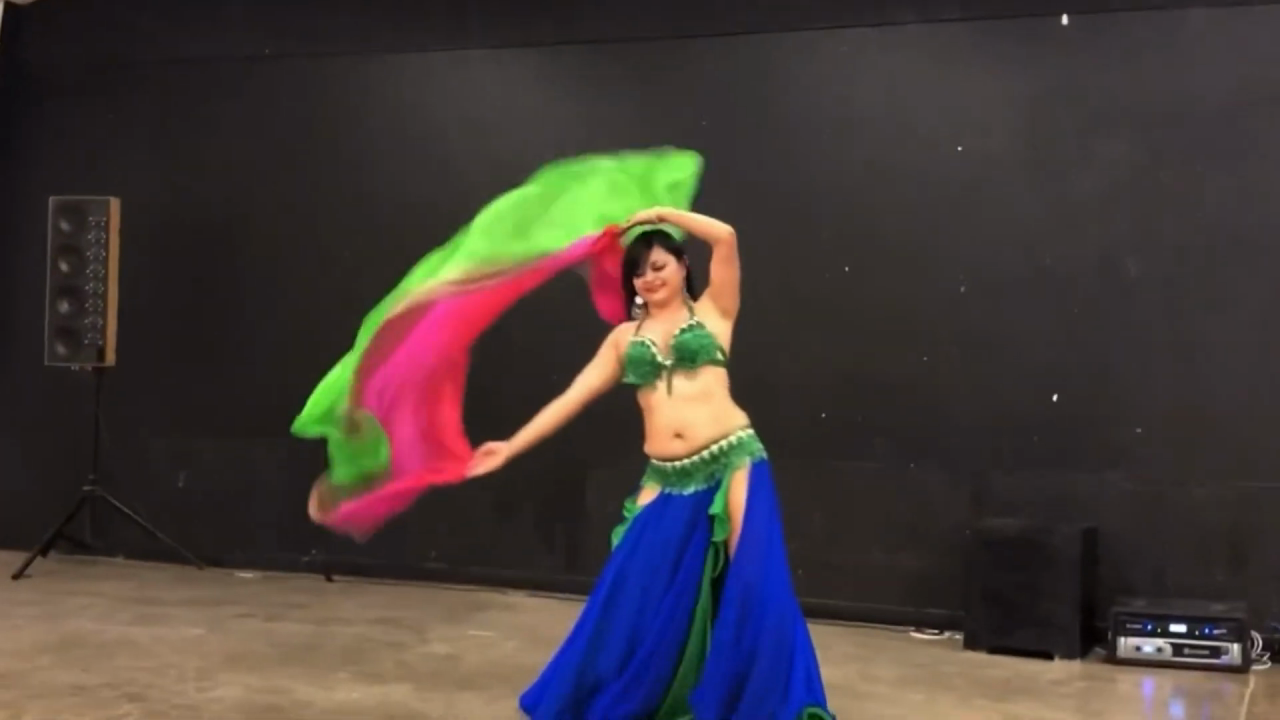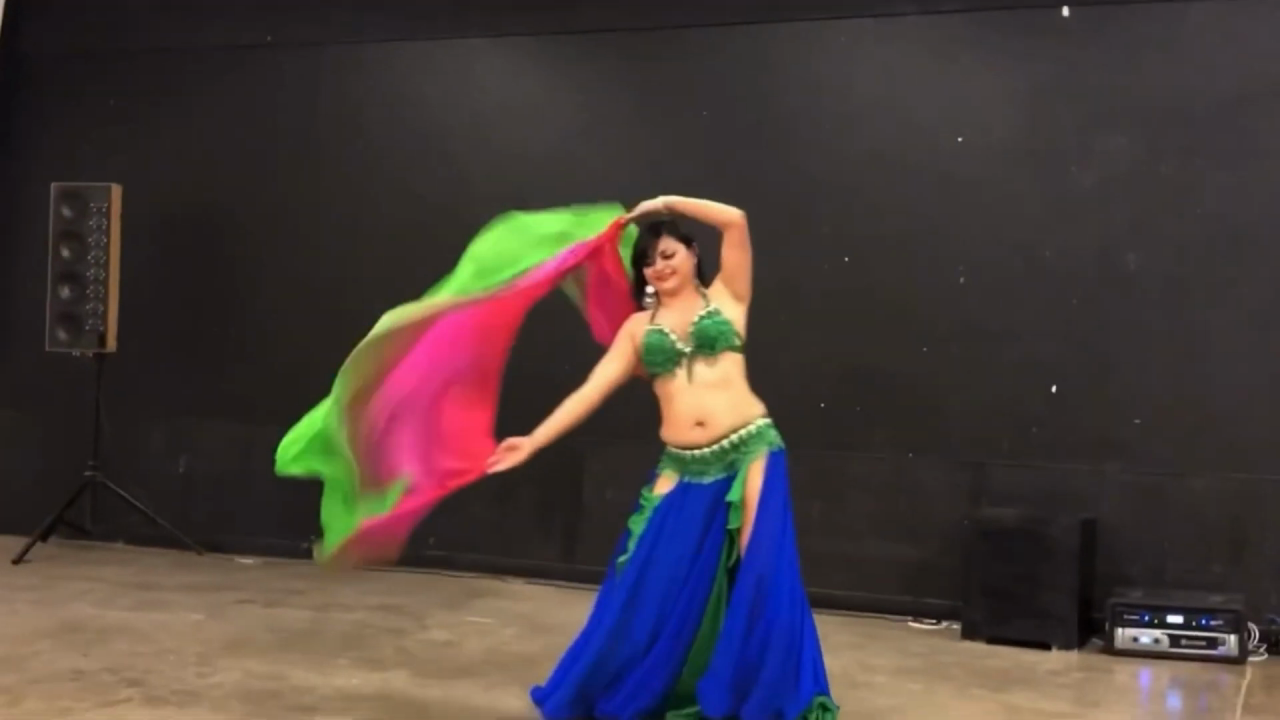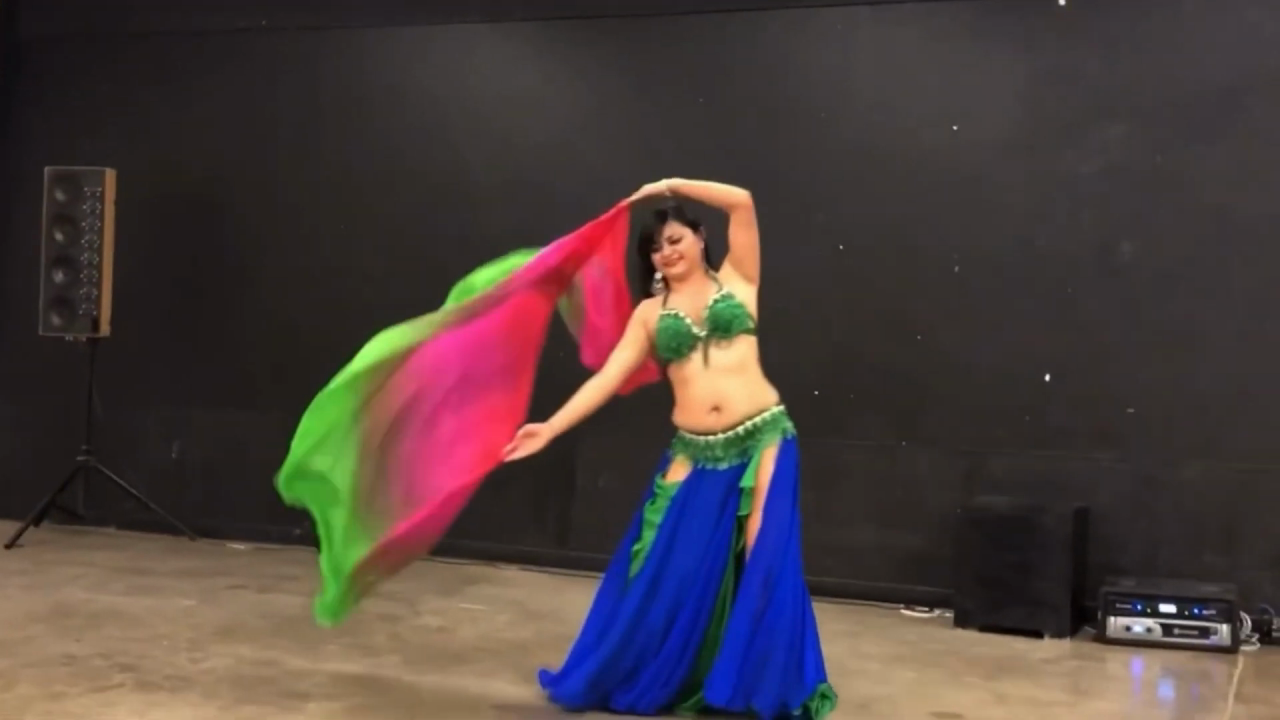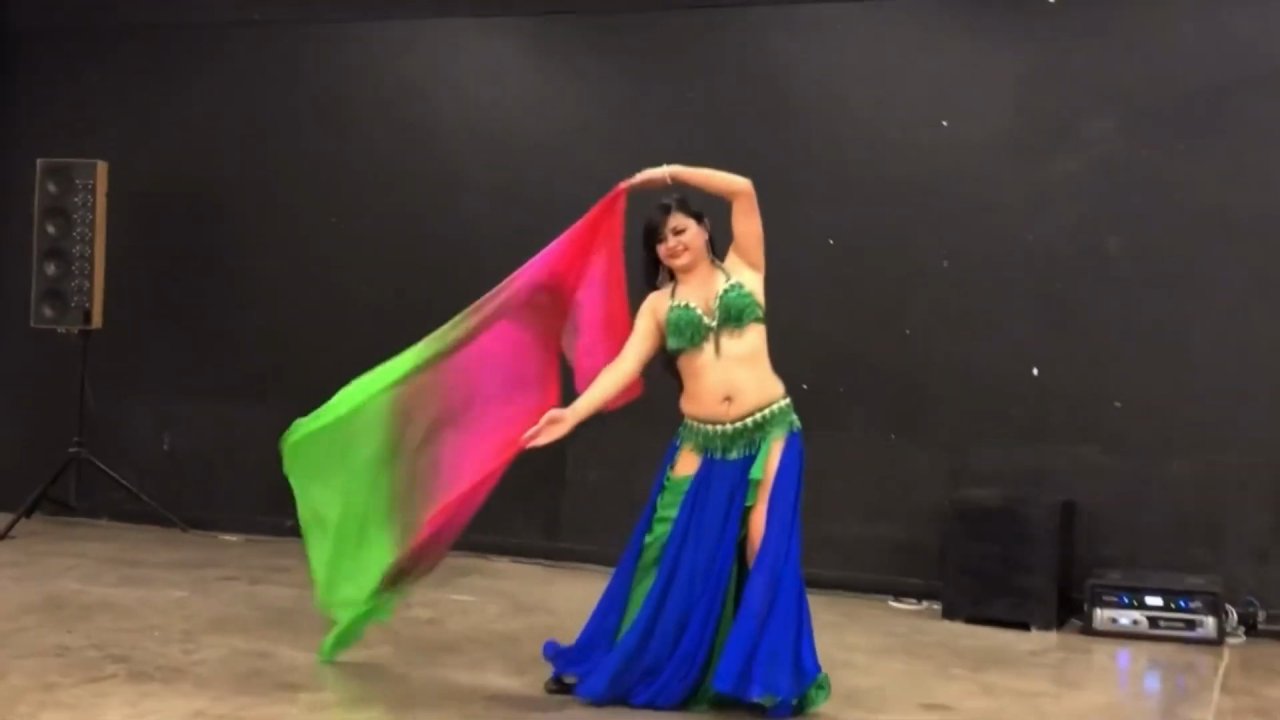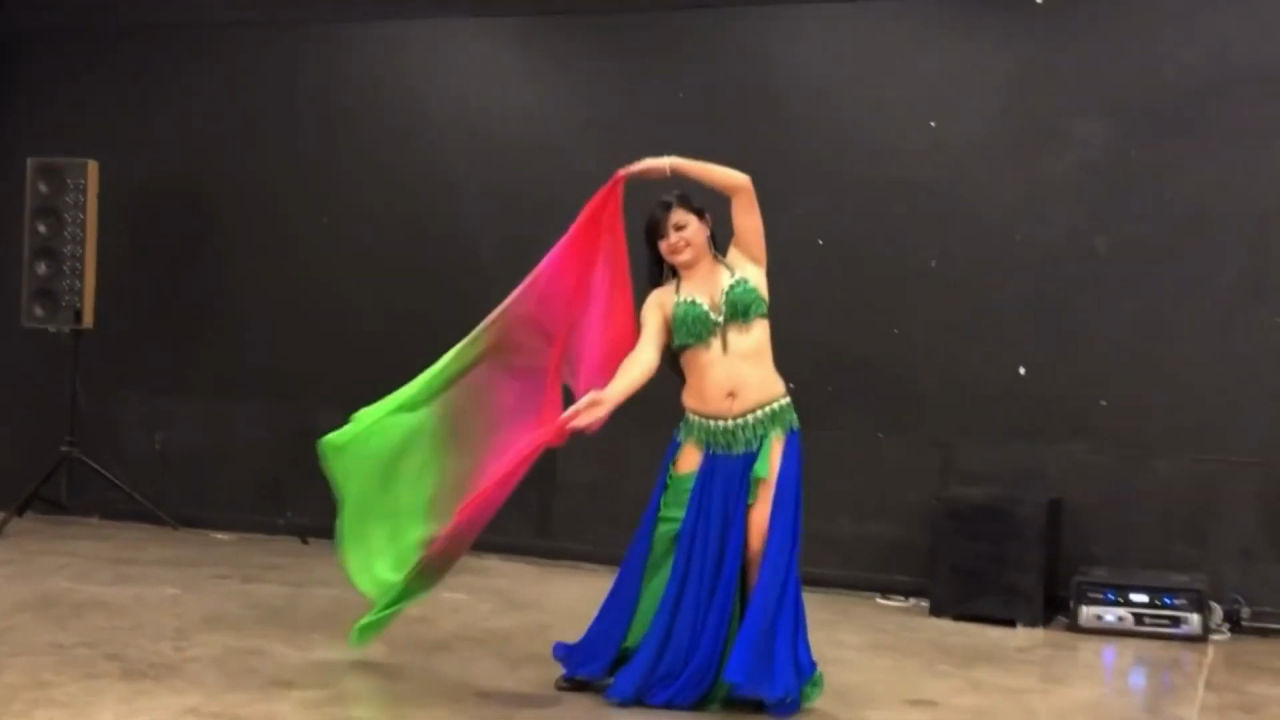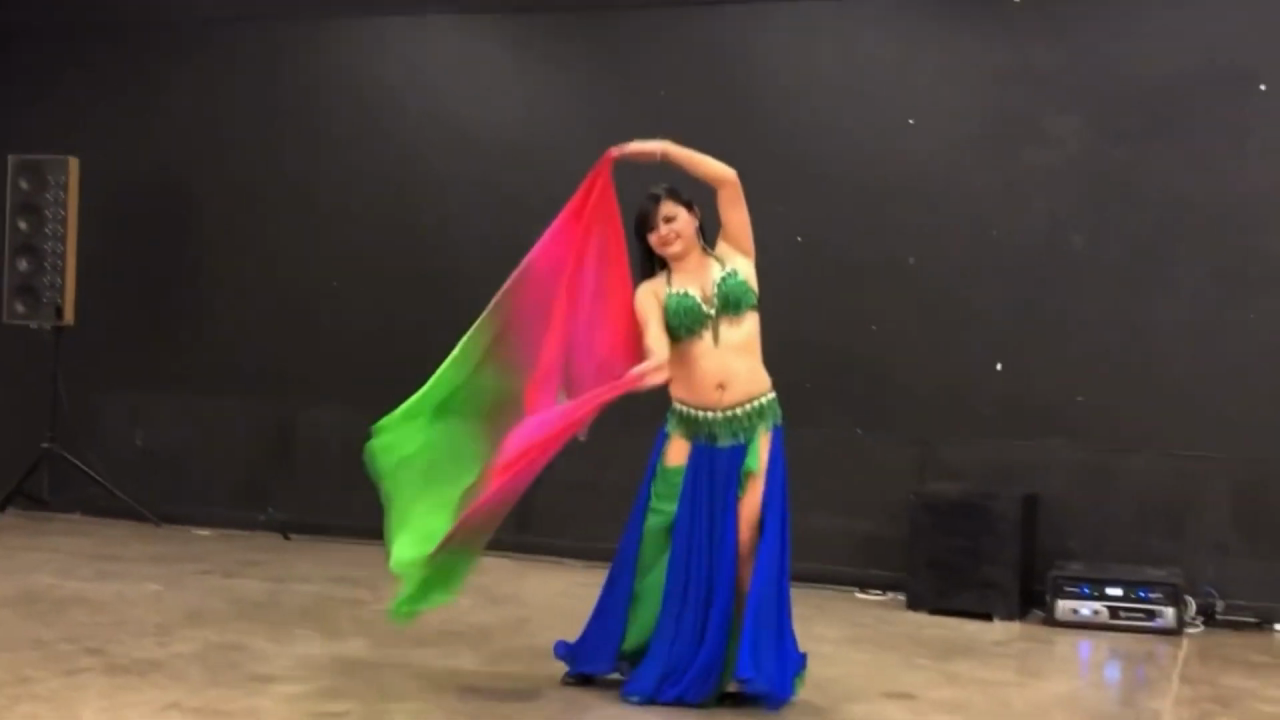
dt=0.1s
person 1, frame 1
left shoulder: (712, 312)
right shoulder: (625, 336)
left elbow: (725, 237)
right elbow: (573, 396)
left wrist: (662, 215)
right wrist: (512, 446)
left hip: (732, 460)
right hip: (665, 477)
left knee: (751, 580)
right knee: (630, 584)
person 1, frame 2
left shoulder: (726, 299)
right shoulder: (639, 326)
left elbow: (736, 221)
right elbow: (591, 390)
left wrist: (669, 203)
right wrist: (532, 441)
left hip: (748, 450)
right hip: (681, 466)
left knee: (761, 572)
right knee: (648, 574)
person 1, frame 3
left shoulder: (736, 280)
right shoulder: (650, 313)
left elbow: (740, 201)
right elbow: (610, 375)
left wrist: (673, 186)
right wrist: (554, 425)
left hip: (762, 435)
right hip: (693, 450)
left knee: (763, 557)
right knee: (660, 559)
right ankle: (604, 672)
person 1, frame 4
left shoulder: (743, 269)
right shoulder: (658, 304)
left elbow: (742, 189)
right elbow: (623, 366)
left wrist: (671, 173)
right wrist: (572, 413)
left hip: (768, 429)
right hip: (701, 441)
left knee: (763, 551)
right knee: (672, 551)
left ankle: (764, 674)
right ankle: (609, 665)
person 1, frame 5
left shoulder: (745, 264)
right shoulder: (660, 301)
left elbow: (741, 186)
right elbow: (643, 359)
left wrist: (672, 165)
right wrist: (606, 398)
left hip: (769, 424)
right hip: (702, 435)
left knee: (760, 547)
right knee: (677, 546)
left ankle: (757, 670)
right ankle: (619, 661)
person 1, frame 6
left shoulder: (736, 256)
right shoulder: (652, 291)
left elbow: (728, 181)
right elbow: (656, 347)
left wrist: (664, 150)
right wrist: (655, 365)
left hip: (755, 420)
right hip: (691, 427)
left knee: (748, 540)
right knee: (669, 538)
left ankle: (747, 663)
